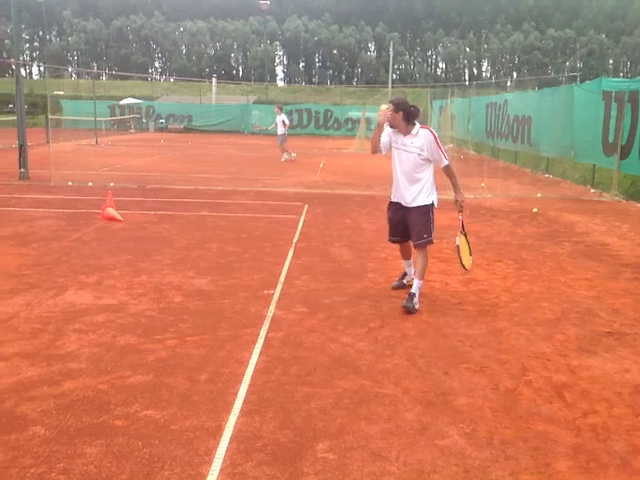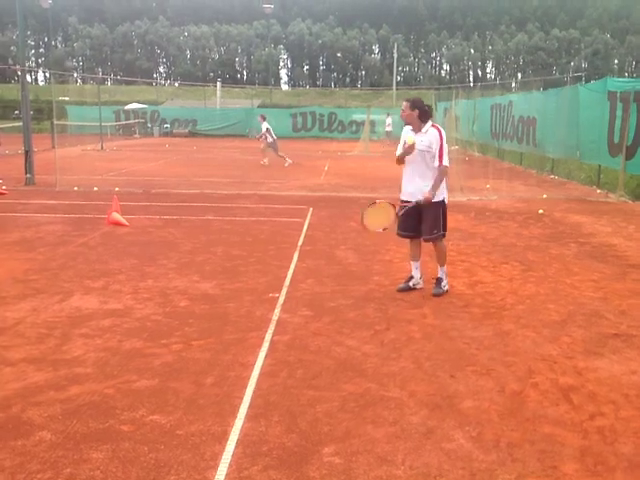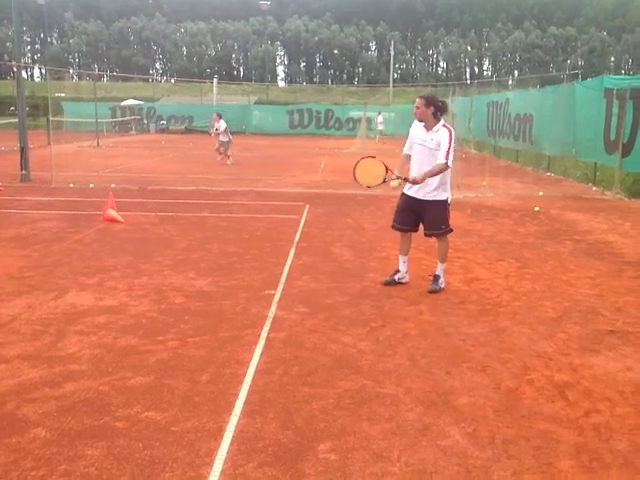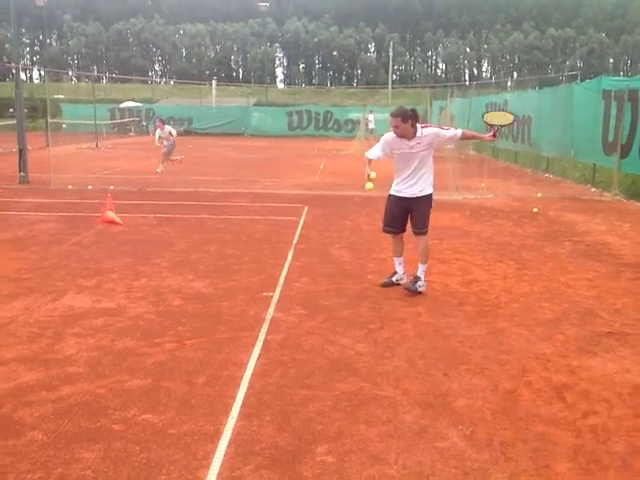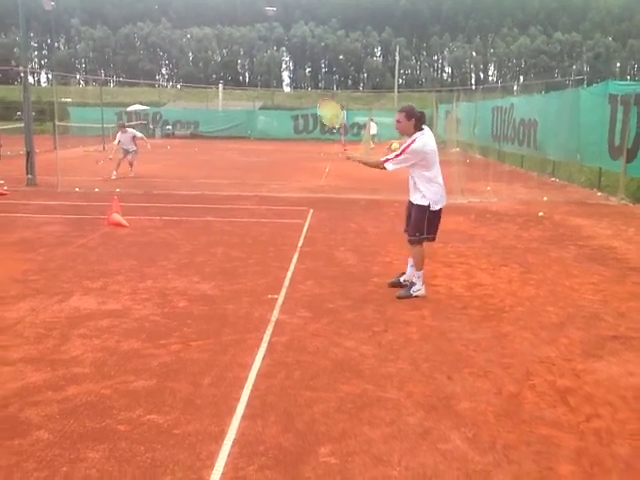
dt=0.5s
person 1, frame 1
left shoulder: (427, 135)
right shoulder: (391, 133)
left elbow: (444, 164)
right elbow: (375, 150)
left wrist: (457, 191)
right wrist: (379, 125)
left hip: (421, 200)
right hip: (399, 198)
left knee: (420, 245)
right knee: (401, 239)
left ankle: (414, 294)
right ankle: (409, 274)
person 1, frame 2
left shoulder: (436, 133)
right shoulder: (406, 131)
left elbow: (443, 166)
right elbow: (398, 160)
left wrist: (432, 191)
right wrist: (404, 153)
left hip: (433, 196)
right hip: (410, 194)
left knee: (435, 238)
right knee: (412, 237)
left ankle: (442, 278)
right ankle: (416, 278)
person 1, frame 3
left shoulder: (446, 132)
right shoulder: (415, 127)
left elbow: (445, 164)
left wrist: (424, 176)
right wrist: (399, 174)
left hip: (436, 194)
right hip: (412, 191)
left knee: (441, 234)
right knee: (404, 230)
left ankle: (439, 276)
right ankle: (402, 272)
person 1, frame 4
left shoulder: (430, 134)
right shoulder: (389, 139)
left elbow: (458, 134)
right elbow: (371, 155)
left wrist: (483, 137)
right wrist: (368, 170)
left hip: (421, 192)
right hip: (398, 191)
left knee: (420, 233)
right knee: (395, 233)
left ankle: (420, 278)
right ankle: (399, 274)
person 1, frame 5
left shoulder: (415, 145)
right shoulder: (424, 131)
left elbow: (384, 164)
left wrist: (358, 159)
right wrist: (398, 147)
left hip: (427, 199)
right hip: (419, 196)
left knee: (415, 240)
right knee: (413, 237)
left ankle: (418, 285)
right ankle: (409, 275)
